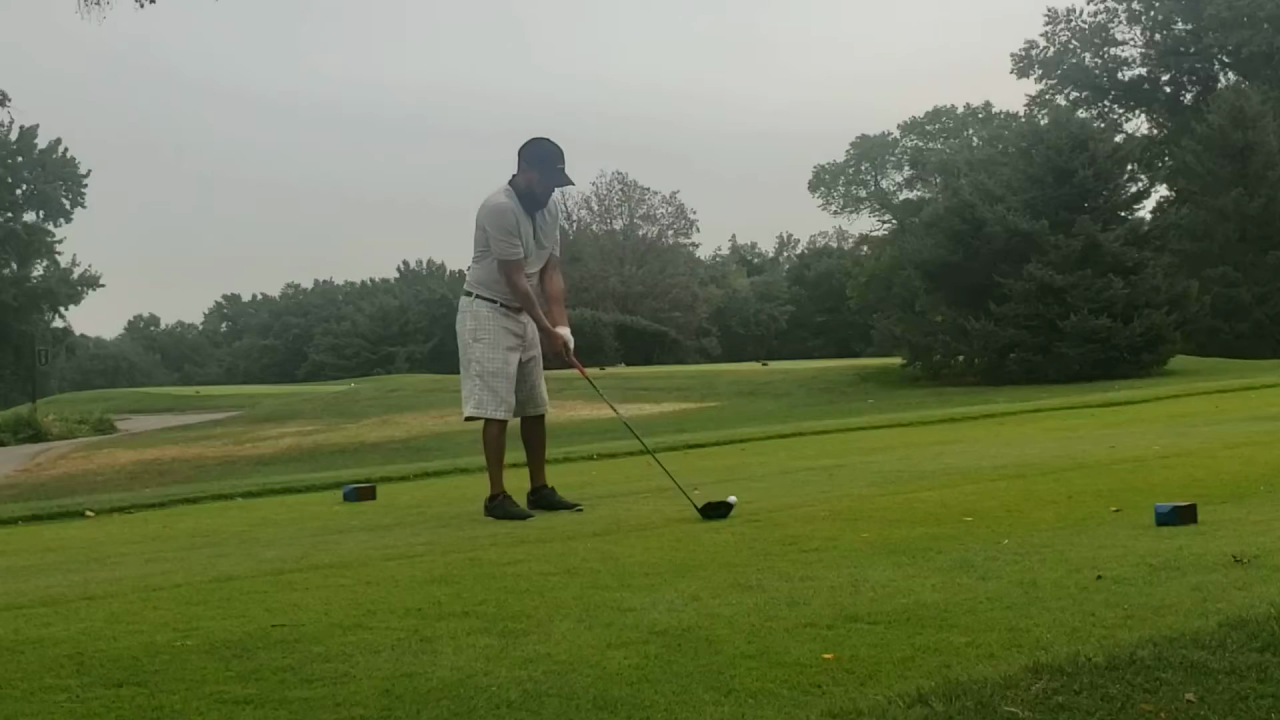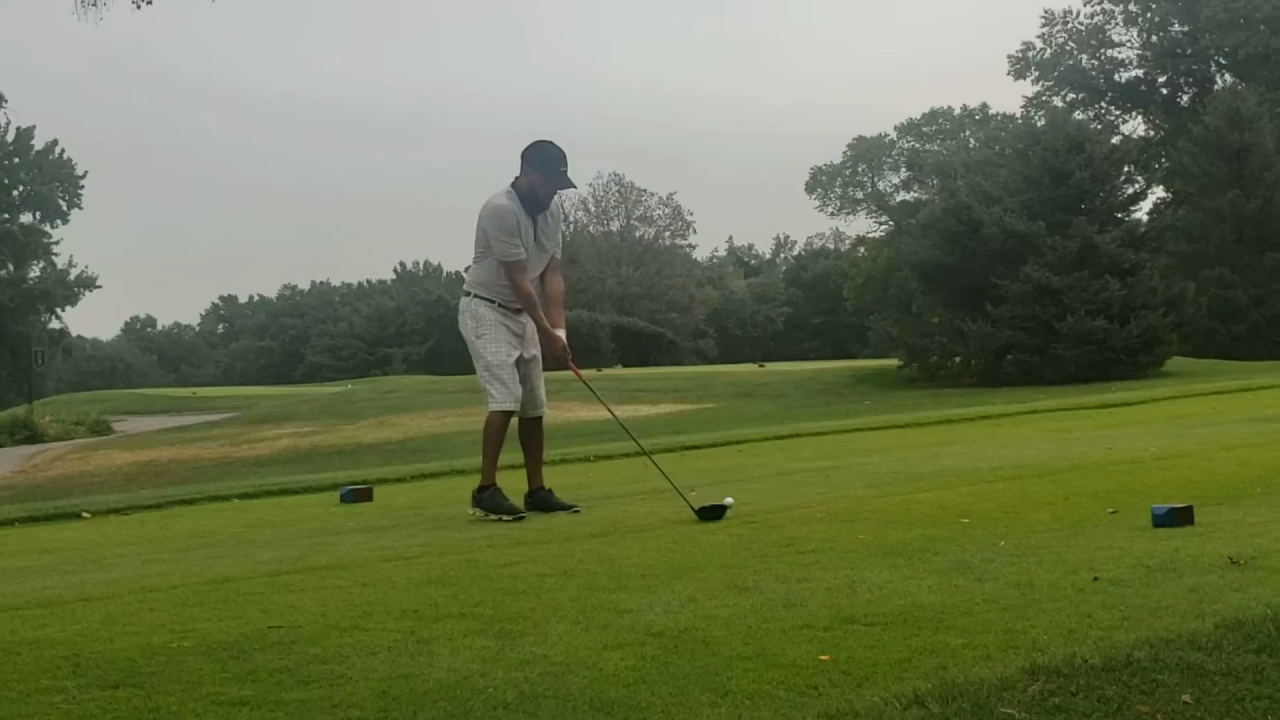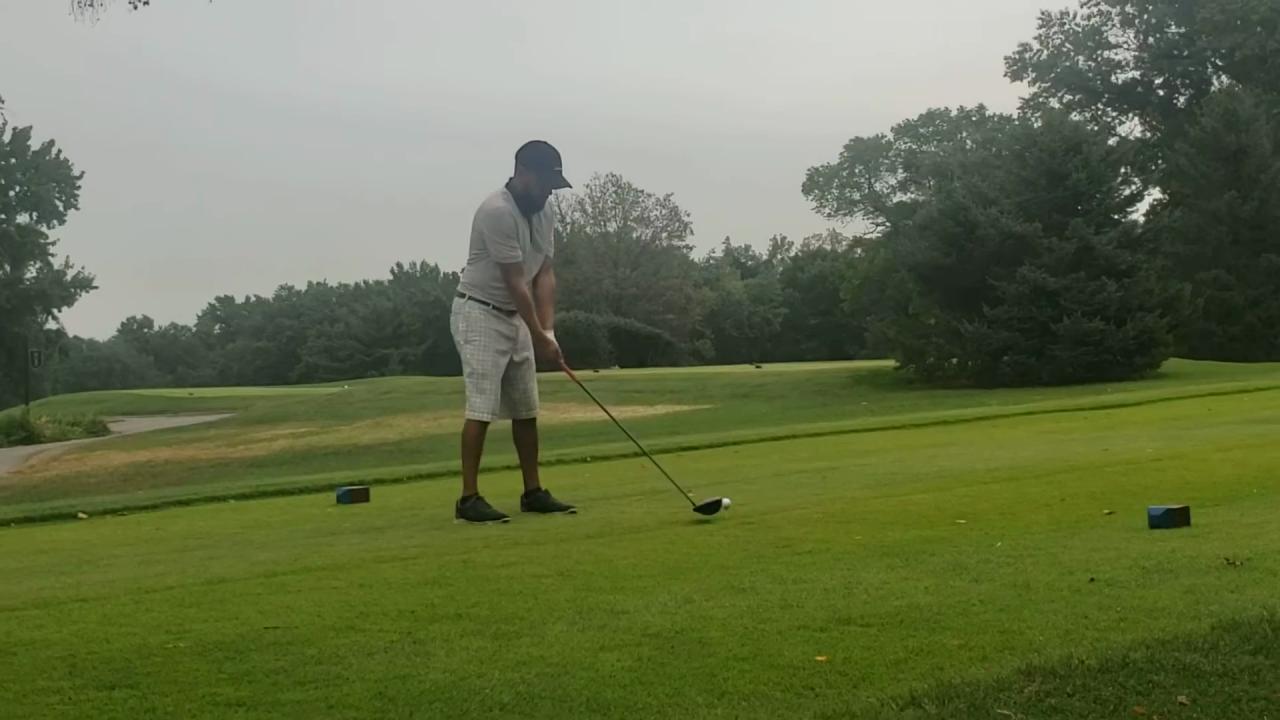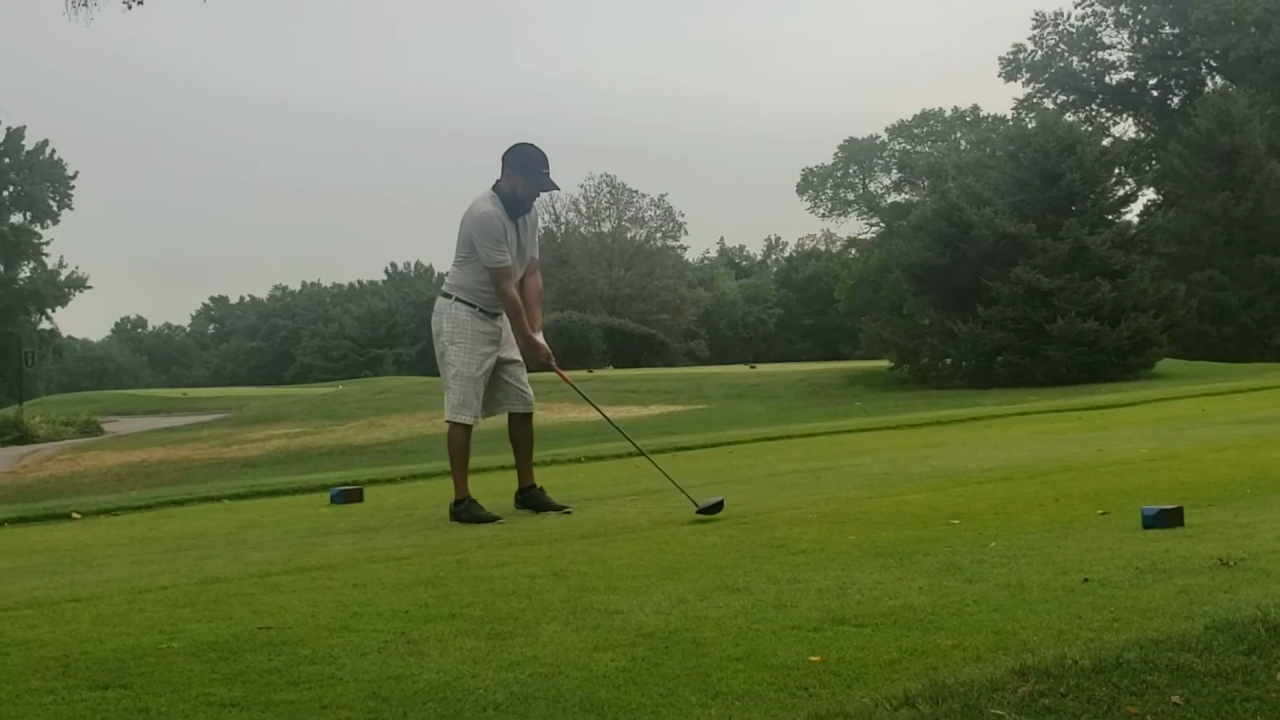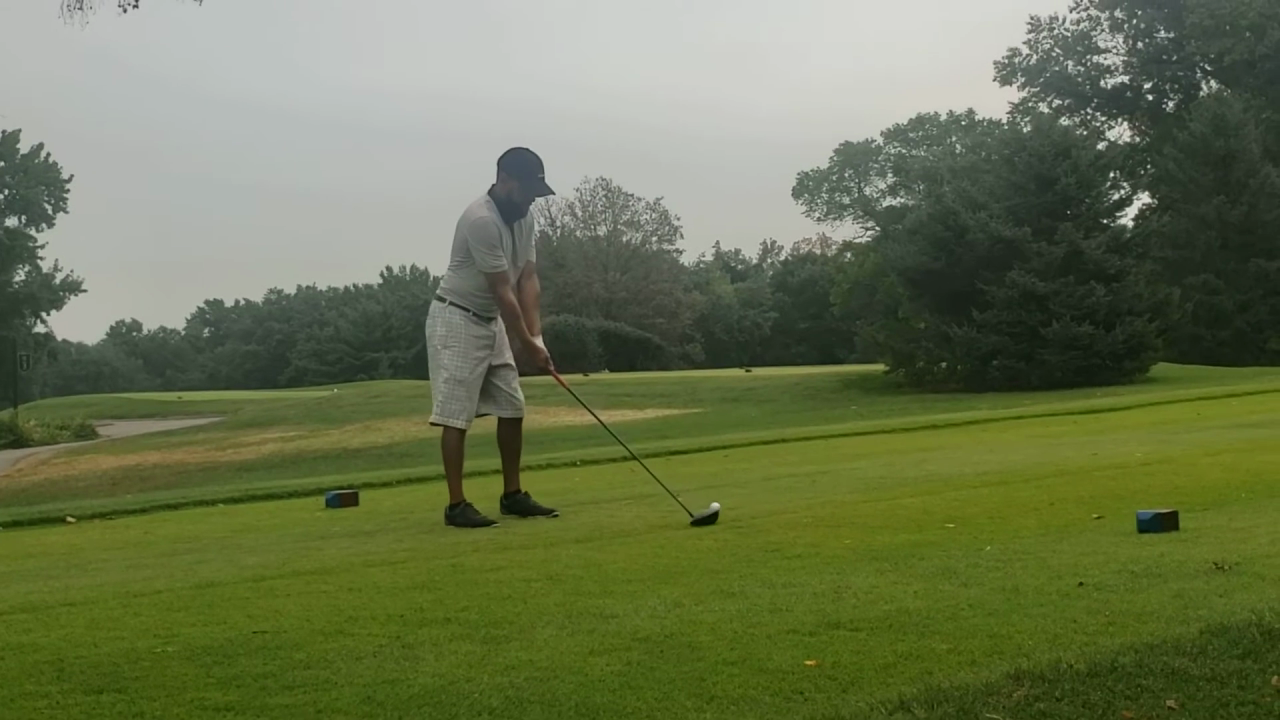
dt=0.2s
person 1, frame 1
left shoulder: (549, 210)
right shoulder: (499, 208)
left elbow: (550, 272)
right elbow: (515, 279)
left wrist: (561, 326)
right wrist: (546, 330)
left hip: (521, 314)
right hip: (487, 311)
left knee: (534, 406)
right knee: (498, 405)
left ankle: (539, 489)
right ankle: (496, 495)
person 1, frame 2
left shoulder: (551, 213)
right shoulder: (501, 210)
left elbow: (552, 275)
right elbow: (518, 280)
left wrist: (558, 329)
right wrist: (546, 334)
left hip: (521, 315)
right hip: (485, 311)
left knee: (533, 406)
right knee: (506, 398)
left ankle: (536, 491)
right ankle: (486, 489)
person 1, frame 3
left shoulder: (544, 212)
right shoulder: (497, 211)
left elbow: (544, 275)
right elbow: (515, 283)
left wrist: (548, 330)
right wrist: (540, 338)
left hip: (513, 317)
right hip: (479, 313)
left knee: (526, 409)
right knee: (482, 406)
left ankle: (533, 492)
right ankle: (468, 498)
person 1, frame 4
left shoulder: (528, 214)
right shoulder: (485, 215)
left elbow: (531, 276)
right elbow: (506, 287)
left wrist: (537, 332)
right wrist: (530, 342)
left hip: (496, 318)
right hip: (462, 316)
left knee: (521, 402)
right knee: (463, 408)
left ankle: (528, 490)
right ankle: (461, 500)
person 1, frame 5
left shoulder: (524, 218)
right shoulder: (481, 220)
left elbow: (527, 279)
right elbow: (502, 291)
left wrist: (536, 336)
right wrist: (528, 345)
left hip: (491, 322)
right hip: (457, 320)
left knee: (512, 408)
right knee: (456, 413)
left ankle: (512, 495)
right ankle: (456, 504)
